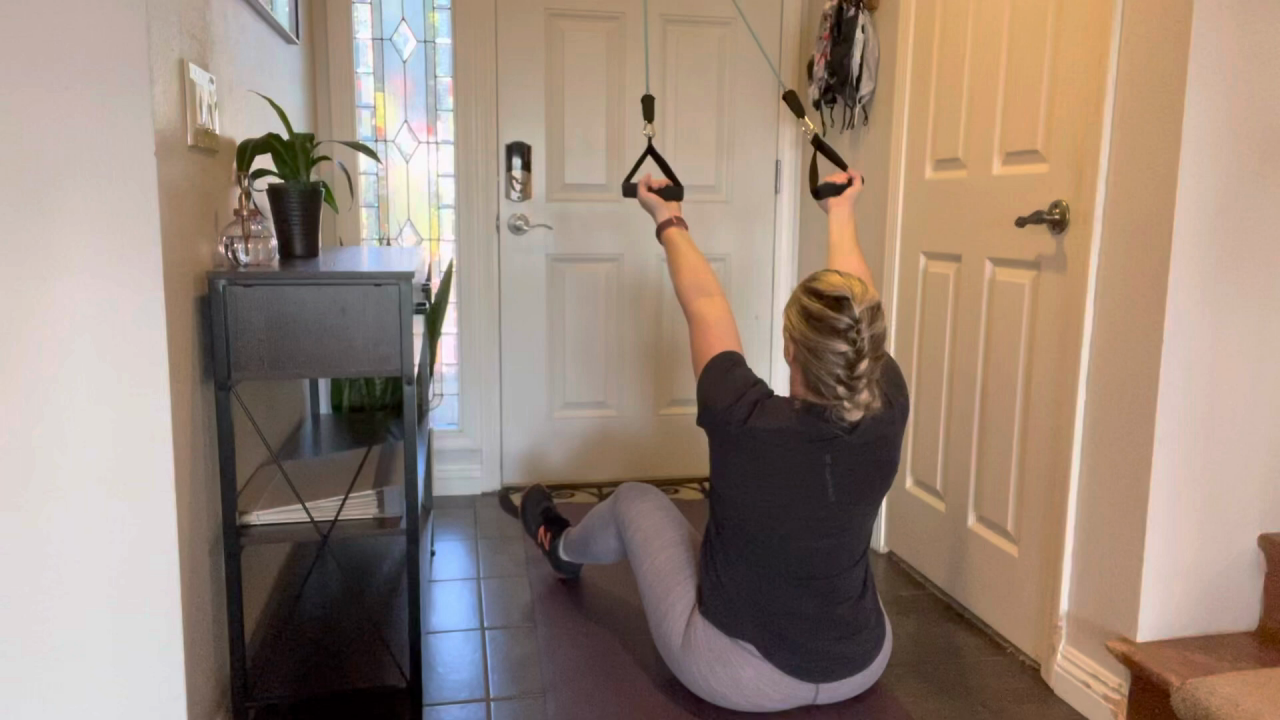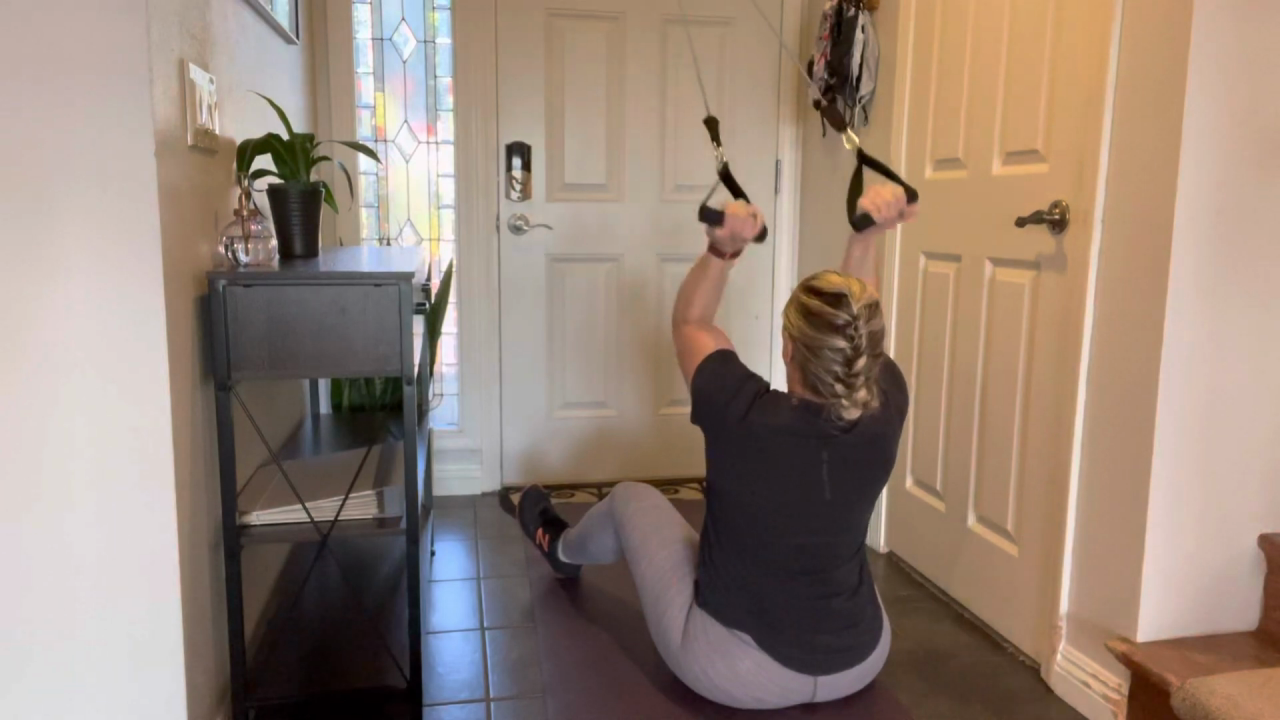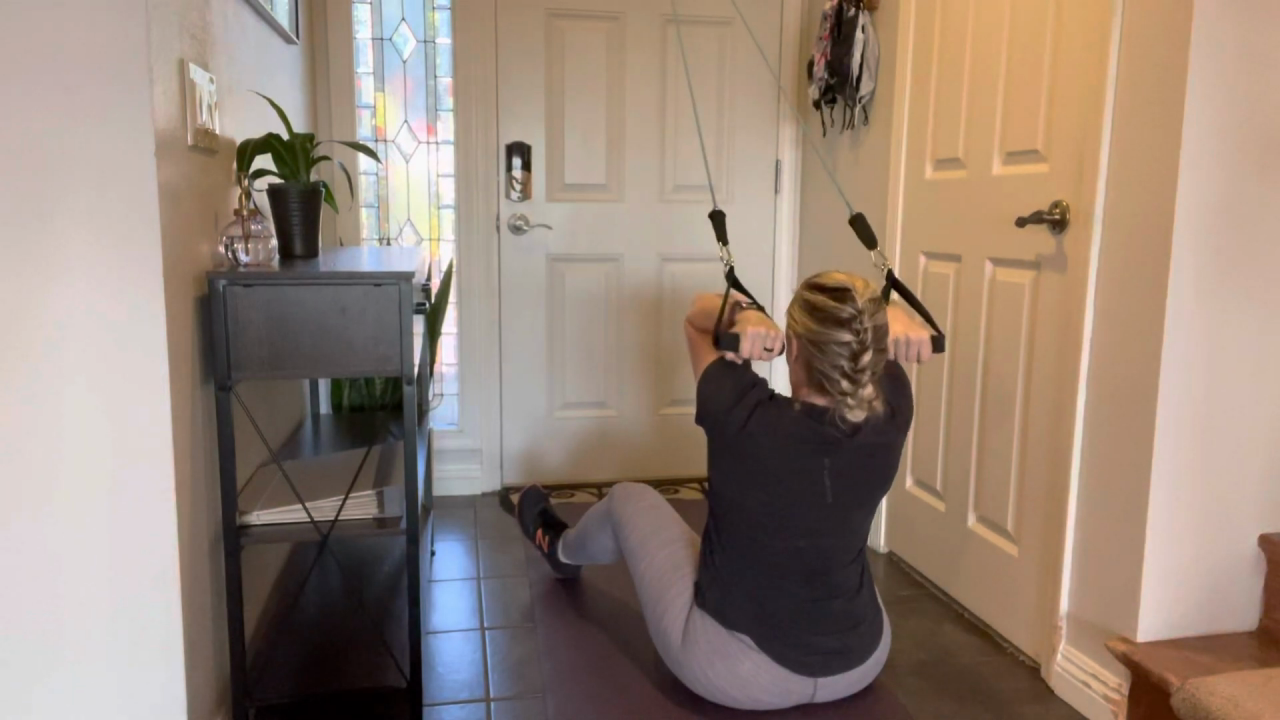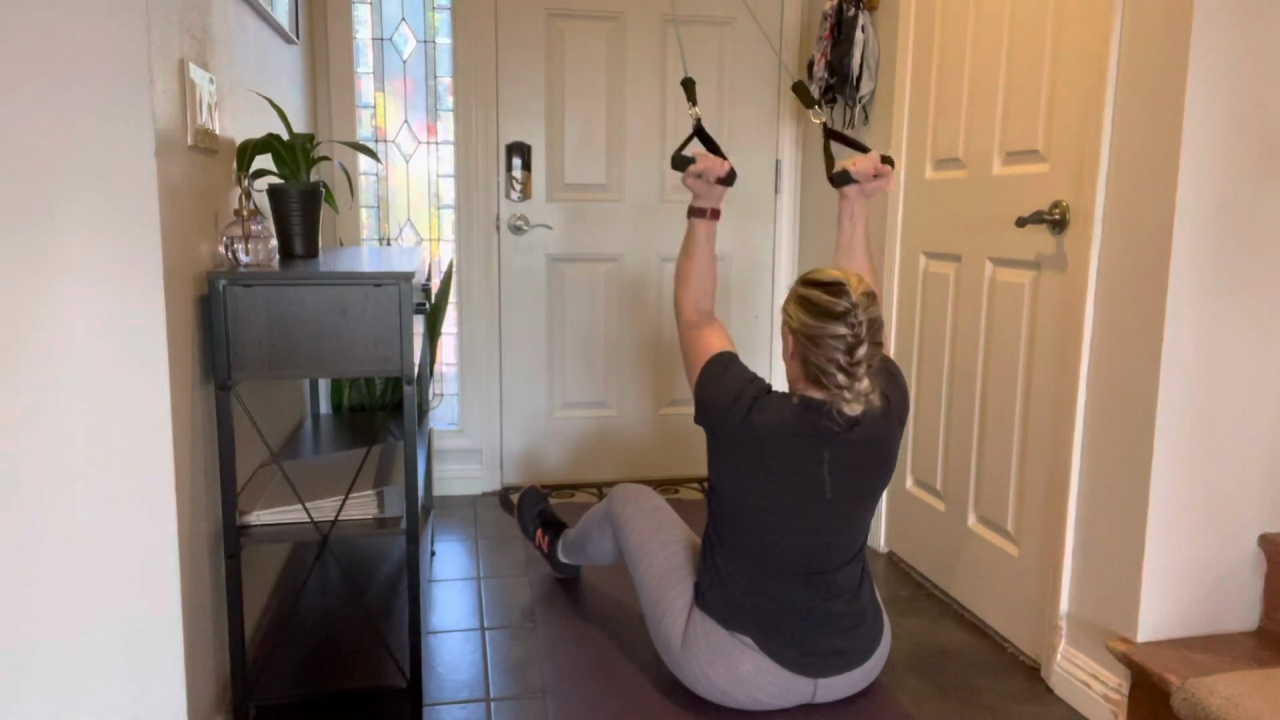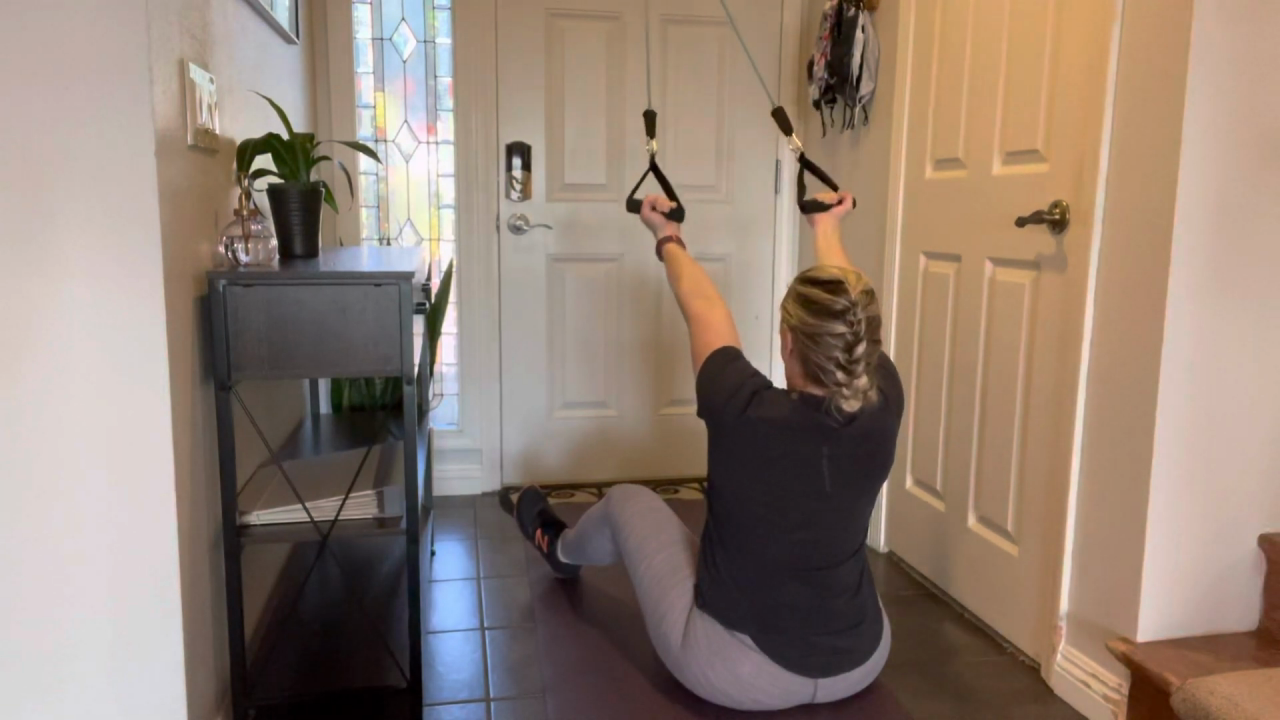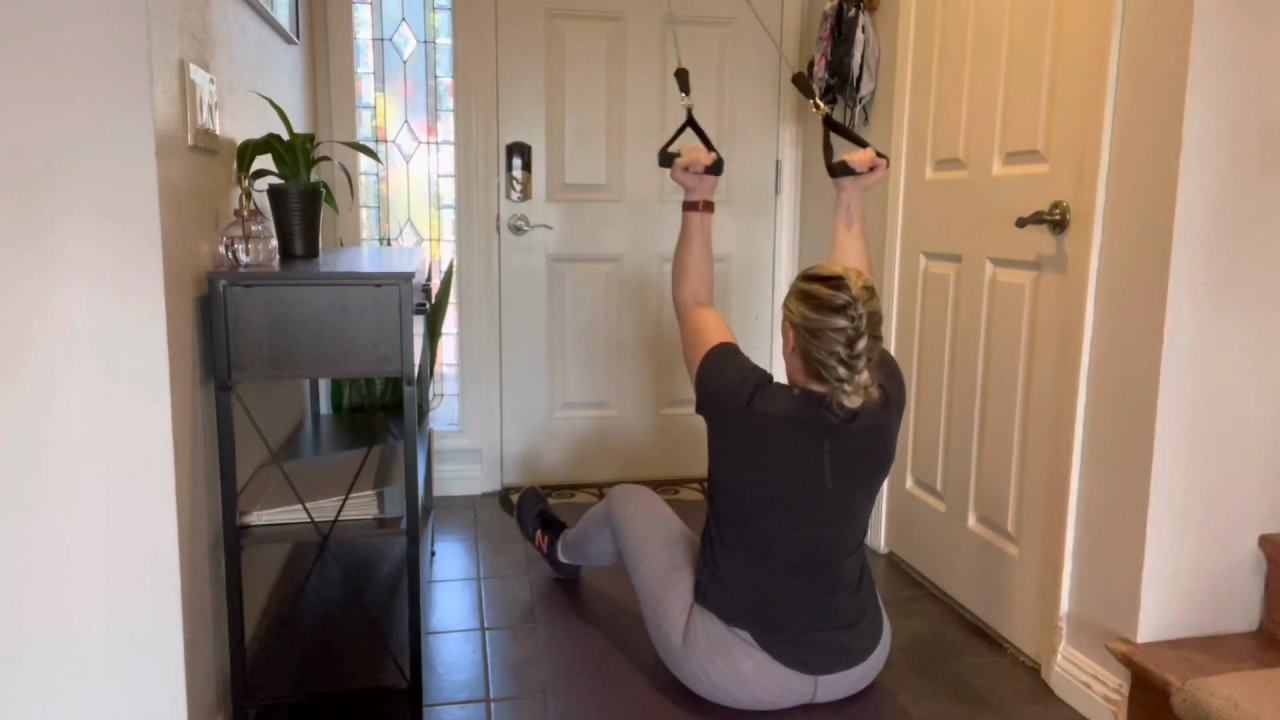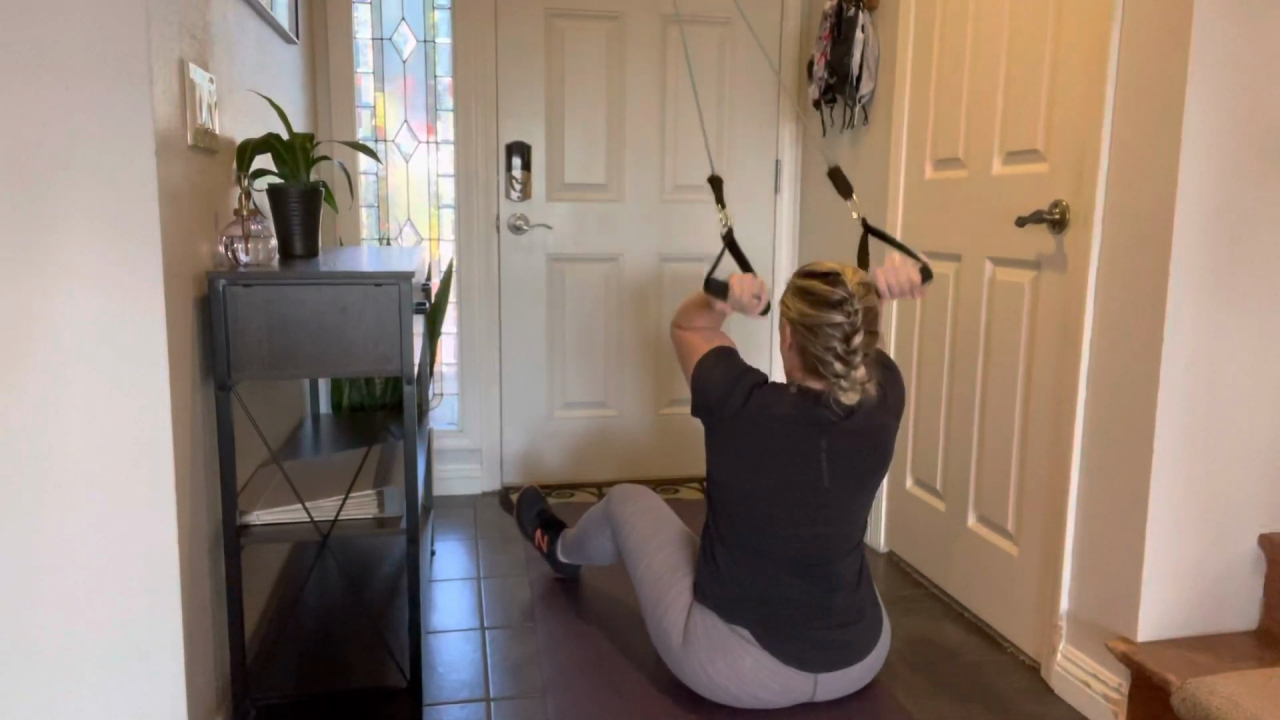
dt=0.7s
person 1, frame 1
left shoulder: (746, 422)
right shoulder: (884, 418)
left elbow: (705, 305)
right elbow: (856, 315)
left wrist: (669, 219)
right wrist: (840, 212)
left hip: (738, 678)
right hip: (860, 668)
left knee: (635, 501)
left ankle: (563, 549)
person 1, frame 2
left shoulder: (743, 419)
right shoulder: (884, 414)
left elbow: (689, 322)
right elbow: (854, 326)
left wrist: (723, 248)
right wrist: (867, 236)
left hip: (735, 672)
right hip: (859, 664)
left knee: (630, 500)
left ankle: (561, 549)
person 1, frame 3
left shoulder: (745, 421)
right shoulder: (888, 418)
left elbow: (699, 319)
right elbow: (860, 337)
left wrist: (741, 320)
right wrist: (891, 319)
left hip: (735, 674)
left knee: (630, 500)
left ankle: (561, 549)
person 1, frame 4
left shoulder: (745, 420)
right shoulder: (885, 415)
left elbow: (693, 314)
right elbow: (856, 312)
left wrist: (704, 209)
right wrist: (854, 204)
left hip: (735, 674)
right hip: (858, 665)
left knee: (629, 501)
left ankle: (561, 550)
person 1, frame 5
left shoulder: (745, 413)
right shoulder: (881, 411)
left elbow: (704, 309)
right elbow: (849, 314)
left wrist: (668, 238)
right wrist: (826, 225)
left hip: (737, 674)
right hip: (859, 666)
left knee: (627, 501)
left ankle: (560, 549)
person 1, frame 6
left shoulder: (747, 410)
right shoulder: (882, 408)
left elbow: (694, 307)
right elbow: (851, 304)
left wrist: (698, 202)
right wrist: (850, 197)
left hip: (736, 672)
right hip: (857, 664)
left knee: (626, 504)
left ankle: (561, 550)
person 1, frame 7
left shoulder: (742, 410)
right shoulder: (883, 405)
left elbow: (686, 326)
right elbow: (849, 327)
left wrist: (724, 297)
right wrist: (878, 286)
left hip: (738, 673)
left knee: (628, 502)
left ankle: (561, 549)
